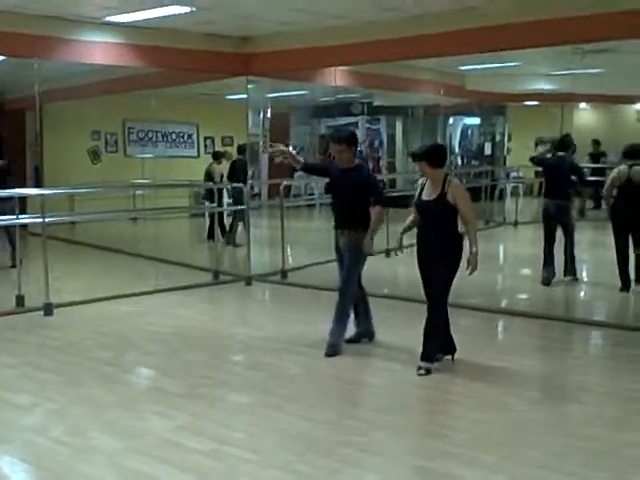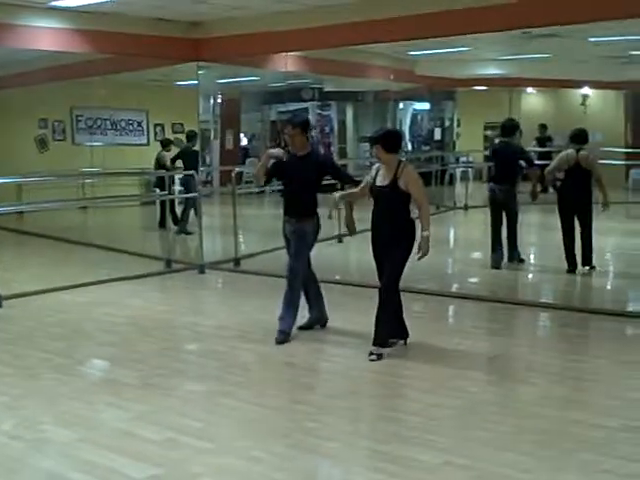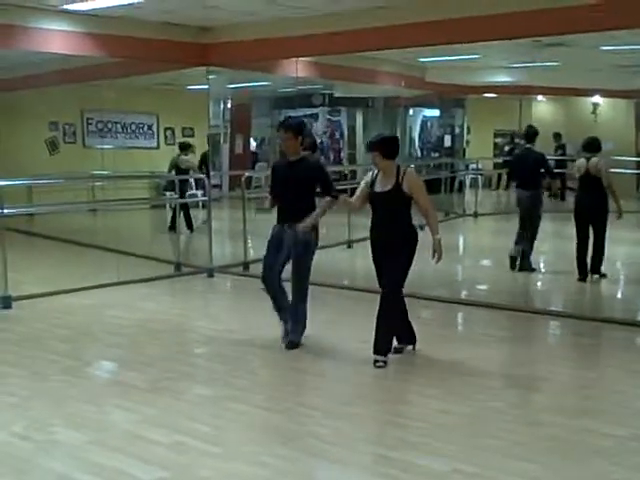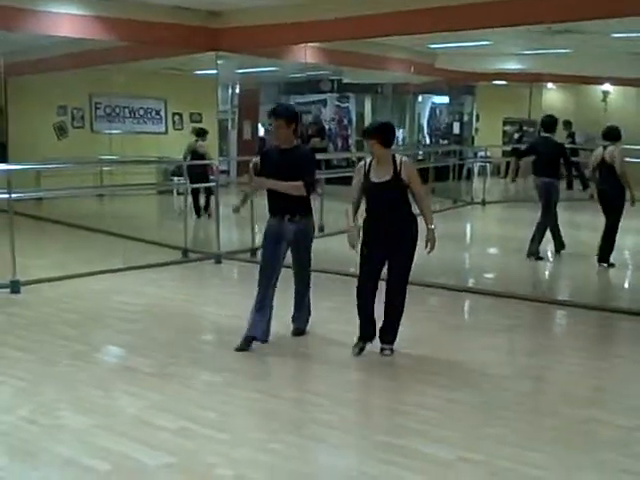
dt=0.5s
person 1, frame 1
left shoulder: (364, 175)
right shoulder: (333, 169)
left elbow: (379, 204)
right elbow: (303, 166)
left wrist: (369, 235)
right wrist: (287, 153)
left hip: (356, 235)
right hip: (341, 234)
left knee: (347, 287)
right knee: (353, 283)
left ankle: (334, 339)
right ankle: (365, 329)
person 1, frame 2
left shoulder: (320, 161)
right shoulder: (284, 161)
left elbow: (350, 183)
right elbow: (260, 180)
right wrist: (267, 156)
left hip: (306, 223)
right hip: (288, 222)
left knee: (294, 273)
right knee: (303, 270)
left ankle: (285, 326)
right ankle: (318, 314)
person 1, frame 3
left shoulder: (313, 167)
right shoulder: (277, 167)
left elbow: (331, 197)
left wrist: (312, 219)
right wrist: (267, 205)
left hip: (304, 231)
right hip: (281, 228)
left knee: (299, 282)
right knee: (269, 275)
left ankle: (295, 332)
right ankle: (288, 317)
person 1, frame 4
left shoulder: (305, 155)
right shoulder: (268, 154)
left elbow: (305, 188)
right elbow: (257, 179)
left wrist: (269, 183)
left hip: (301, 223)
right hip: (275, 222)
left knee: (302, 274)
right knee: (267, 276)
left ankle: (300, 320)
right ankle: (256, 331)
person 2, frame 1
left shoulder: (453, 187)
right shoulder: (422, 185)
left elbow: (470, 220)
left wrist: (473, 250)
right wrist: (404, 230)
left hip: (447, 250)
right hip: (425, 249)
left knee: (436, 302)
right knee: (434, 300)
left ankle: (429, 356)
right ankle: (445, 347)
person 2, frame 2
left shoulder: (406, 172)
right shoulder: (376, 170)
left elbow: (423, 205)
right elbow: (360, 192)
left wrist: (425, 234)
right wrist: (341, 195)
left hip: (400, 236)
right hip: (379, 235)
left knee: (387, 286)
right knee: (388, 285)
left ankle: (380, 341)
right ankle: (398, 332)
person 2, frame 3
left shoulder: (408, 177)
right shoulder: (371, 177)
left elbow: (427, 209)
right elbow: (356, 204)
left wrist: (436, 238)
right wrist: (348, 201)
left hip: (402, 241)
right hip: (379, 241)
left knee: (390, 293)
right knee: (391, 292)
left ankle: (381, 350)
right ankle: (406, 338)
person 2, frame 4
left shoulder: (404, 166)
right shoulder: (363, 168)
left elbow: (421, 198)
right elbow: (354, 201)
left wrist: (430, 228)
right wrist: (352, 224)
left hip: (403, 232)
right hip: (373, 233)
left knee: (396, 286)
right knee: (365, 284)
left ankle: (387, 338)
right ankle: (365, 334)
person 3, frame 1
left shoulder: (548, 161)
right shoulder: (571, 164)
left elbow: (532, 159)
right elbow: (583, 184)
left wrist: (546, 152)
left hip: (548, 203)
right hip: (563, 204)
left knee: (548, 241)
right knee: (569, 238)
left ankle: (547, 275)
right ankle: (570, 271)
person 3, frame 2
left shoulder: (494, 148)
right shoulder: (517, 149)
right elbow: (532, 167)
right wrist: (534, 186)
left hip: (493, 188)
right hip: (508, 189)
left knee: (495, 225)
right knee: (512, 224)
left ankle: (496, 259)
right ankle: (513, 255)
person 3, frame 3
left shoulder: (517, 156)
right shoulder: (539, 156)
left elbow: (511, 176)
right elbow: (551, 175)
right wrist: (554, 189)
left hip: (520, 193)
right hip: (533, 194)
left knee: (523, 226)
right knee: (531, 229)
left ankle: (515, 251)
right ankle: (524, 263)
person 3, frame 4
left shoulder: (536, 143)
right shoulder: (558, 146)
left elbow: (519, 156)
right elbow: (568, 165)
left hip: (539, 180)
right hip: (551, 182)
left knee: (551, 213)
right knee: (546, 216)
left ankle: (559, 244)
right ankle: (533, 250)
person 4, frame 1
left shoulder: (617, 171)
left elbow: (606, 193)
left wrist: (611, 207)
left hip: (619, 211)
left knee: (621, 248)
left ankle: (625, 283)
person 4, frame 2
left shoulder: (565, 155)
right shoulder: (589, 157)
left elbow: (548, 172)
right elbow: (598, 179)
right wrist: (605, 196)
left hip: (565, 195)
right hip: (583, 196)
left knee: (568, 230)
right knee: (586, 229)
left ankle: (571, 265)
right ankle: (587, 262)
person 4, frame 3
left shoulder: (578, 164)
right shoulder: (599, 163)
right elbow: (608, 185)
right wrist: (618, 204)
left hip: (581, 202)
right hip: (598, 203)
left knee: (582, 238)
right knee: (599, 237)
left ankle: (582, 273)
right ankle: (595, 270)
person 4, frame 4
left shoulder: (597, 151)
right shoulder: (616, 150)
left elbow: (592, 172)
right elbow: (621, 173)
right wrist: (631, 191)
left hip: (601, 190)
right hip: (615, 191)
left knee: (609, 222)
right knee: (612, 224)
left ankle: (602, 253)
right ankle: (604, 259)
